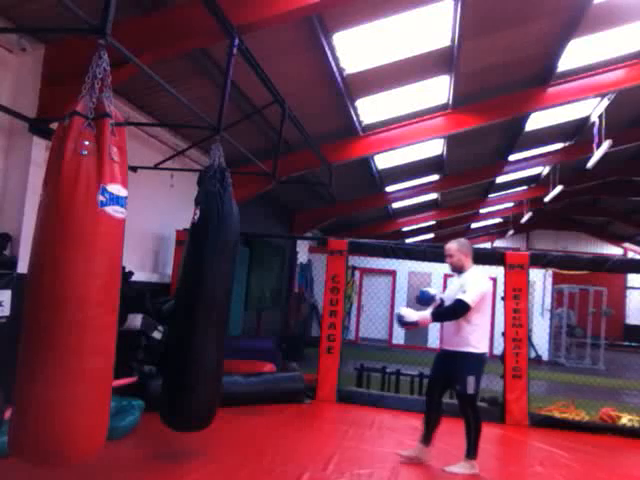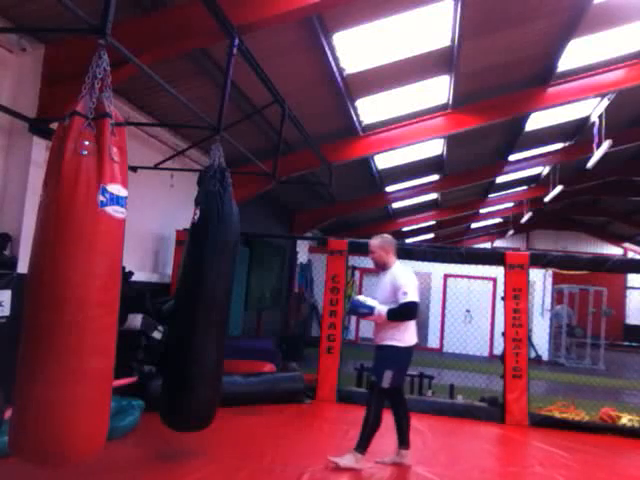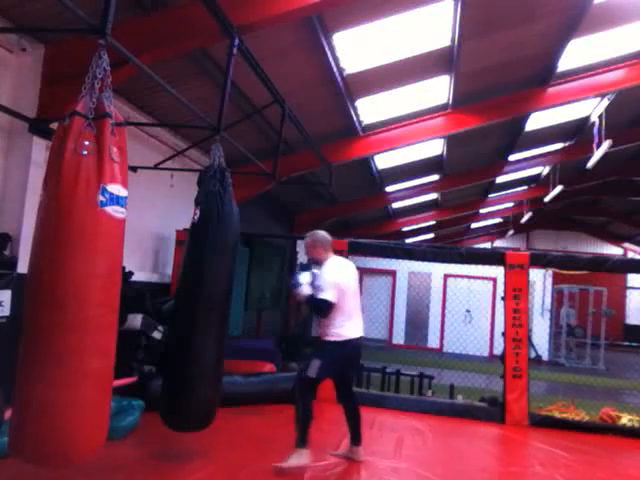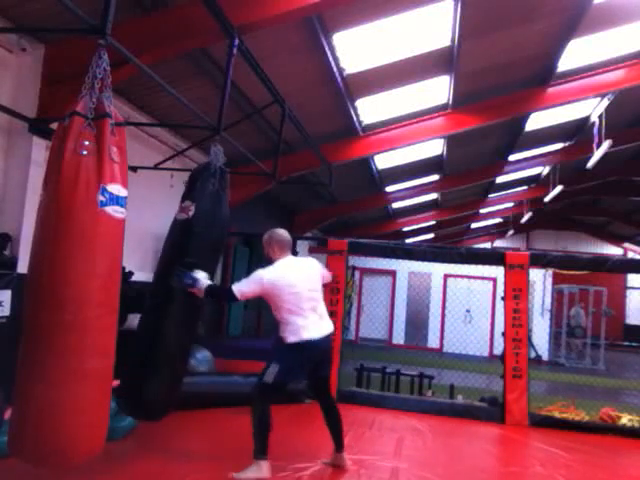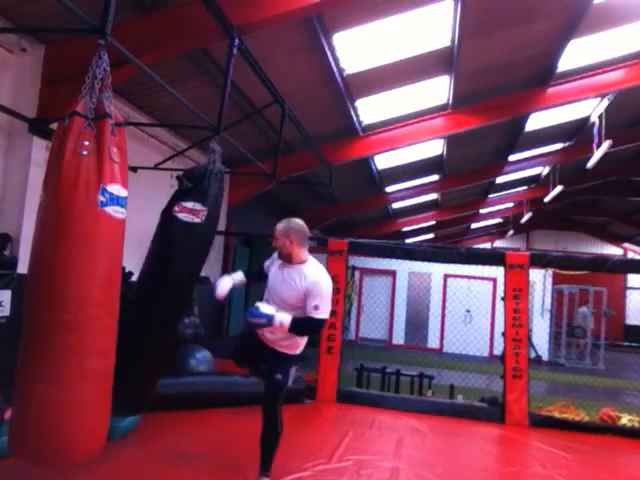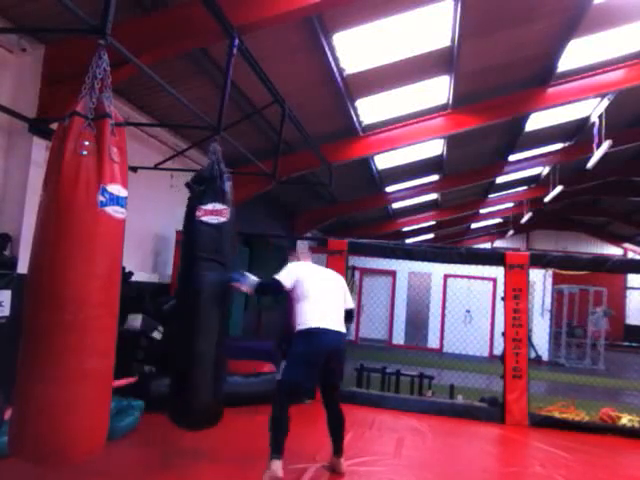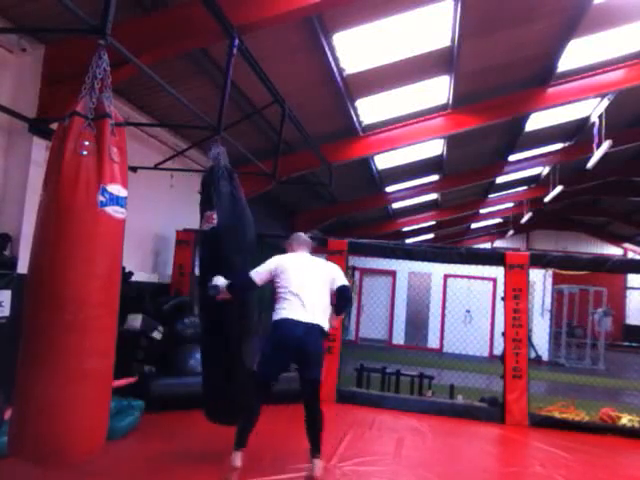
dt=0.7s
person 1, frame 1
left shoulder: (476, 279)
right shoulder: (457, 280)
left elbow: (457, 310)
right elbow: (443, 305)
left wrist: (426, 317)
right wrist: (419, 314)
left hip: (469, 353)
right hip: (449, 350)
left knee: (467, 405)
right knee: (433, 395)
left ankle: (471, 461)
right ankle: (423, 447)
person 1, frame 2
left shoulder: (402, 275)
right shoulder: (385, 274)
left elbow: (410, 311)
left wrist: (381, 314)
right wrist: (365, 307)
left hip: (396, 347)
right hip: (387, 345)
left knee: (375, 398)
right knee: (395, 397)
left ankle: (357, 456)
right ankle: (403, 452)
person 1, frame 3
left shoulder: (329, 273)
right shoulder: (347, 265)
left elbow: (322, 309)
left wrist: (304, 293)
right wrist: (317, 283)
left hip: (336, 342)
right hip: (354, 339)
left knee: (303, 389)
right knee: (344, 392)
left ankle: (302, 451)
right ankle: (355, 448)
person 1, frame 4
left shoulder: (267, 276)
right shoulder: (311, 264)
left elbow: (230, 294)
right elbow: (326, 279)
left wrist: (202, 286)
left hip: (299, 345)
right hip: (324, 339)
left knee: (261, 397)
right knee: (323, 394)
right ankle: (339, 454)
person 1, frame 5
left shoulder: (318, 280)
right shoulder: (277, 259)
left elbow: (315, 327)
right elbow: (257, 274)
left wrist: (279, 321)
right wrist: (232, 278)
left hip: (286, 349)
right hip: (259, 334)
left knee: (270, 406)
right knee: (241, 358)
person 1, frame 6
left shoulder: (297, 268)
right shoulder: (337, 277)
left elbow: (275, 287)
right elbow: (350, 315)
left wrist: (249, 284)
left hip: (312, 339)
right hip: (338, 339)
left knee: (281, 400)
right knee: (331, 401)
right ankle: (338, 459)
person 1, frame 7
left shoulder: (280, 261)
right shoulder: (330, 267)
left elbow: (246, 282)
right elbow: (345, 295)
left wrist: (223, 287)
right wrist: (334, 314)
left hip: (283, 328)
right hip: (313, 335)
left knee: (258, 392)
right knee: (311, 401)
left ankle: (237, 455)
